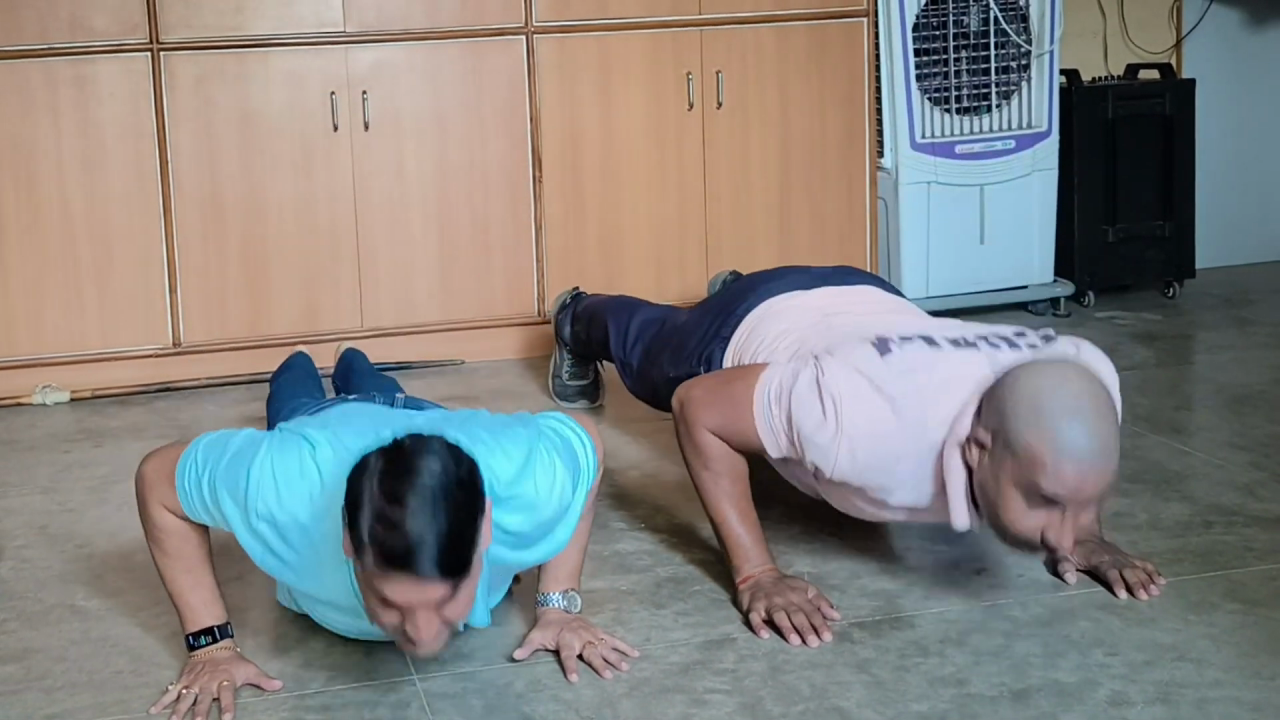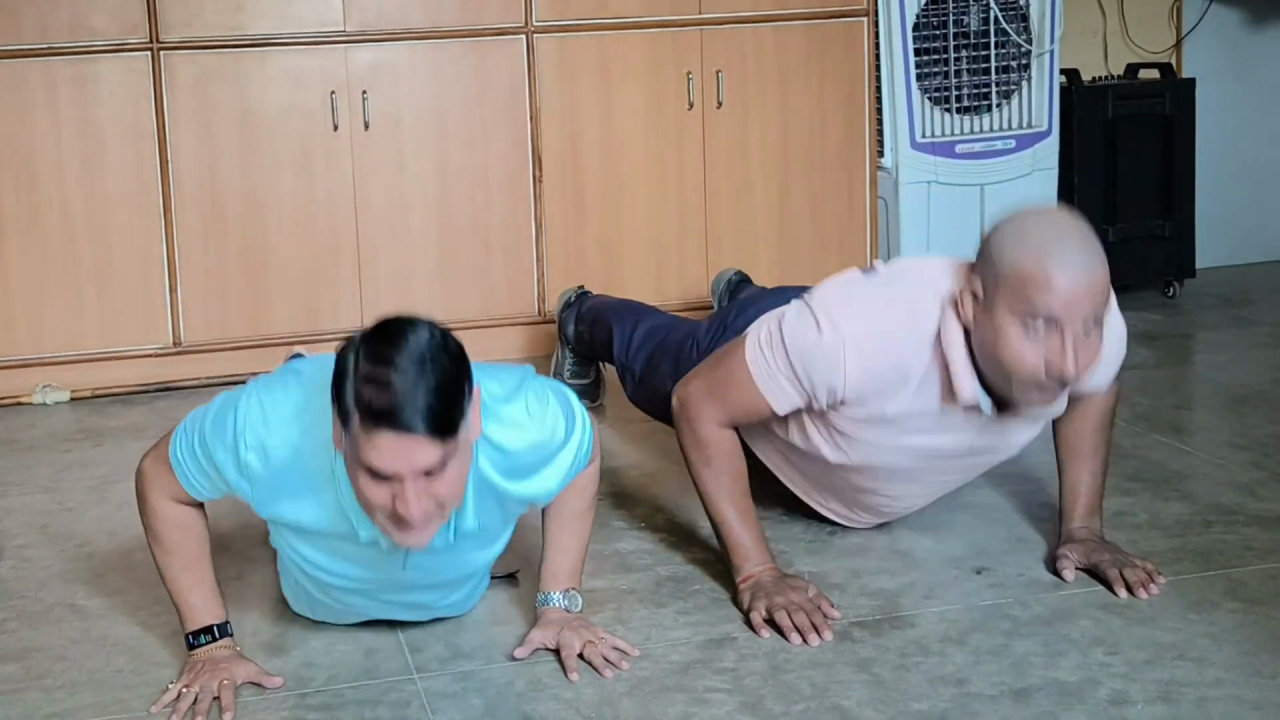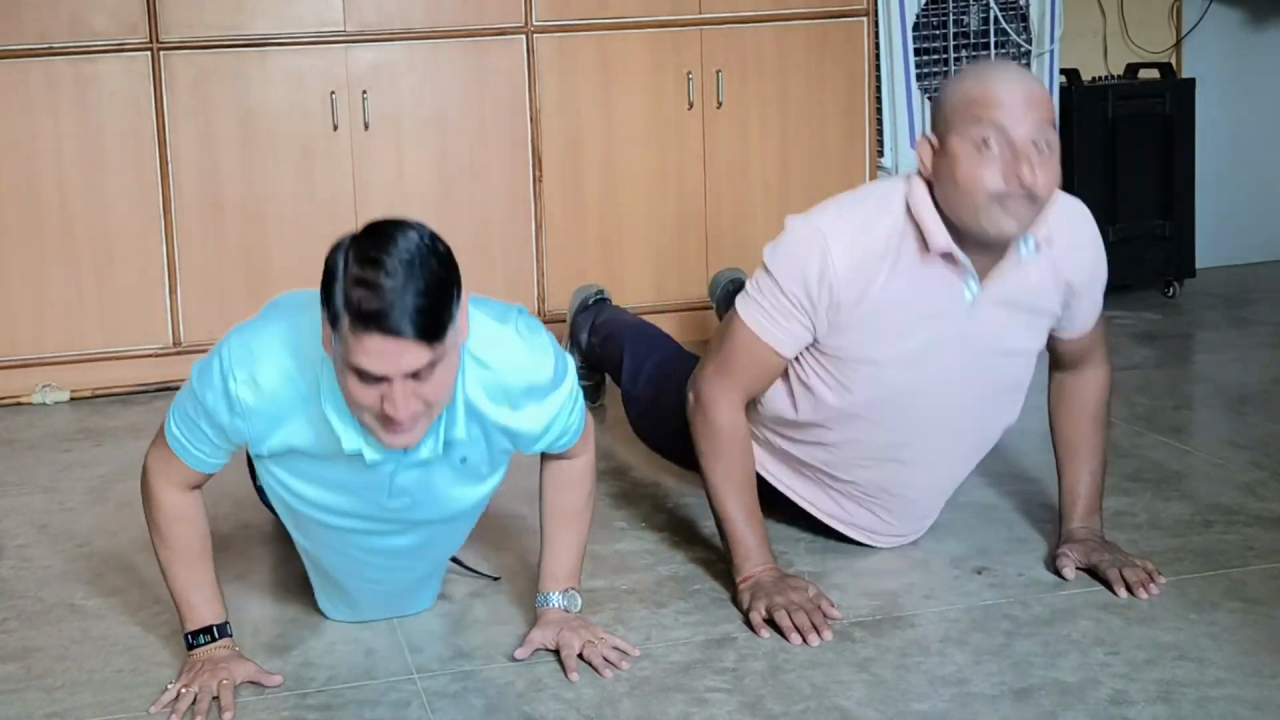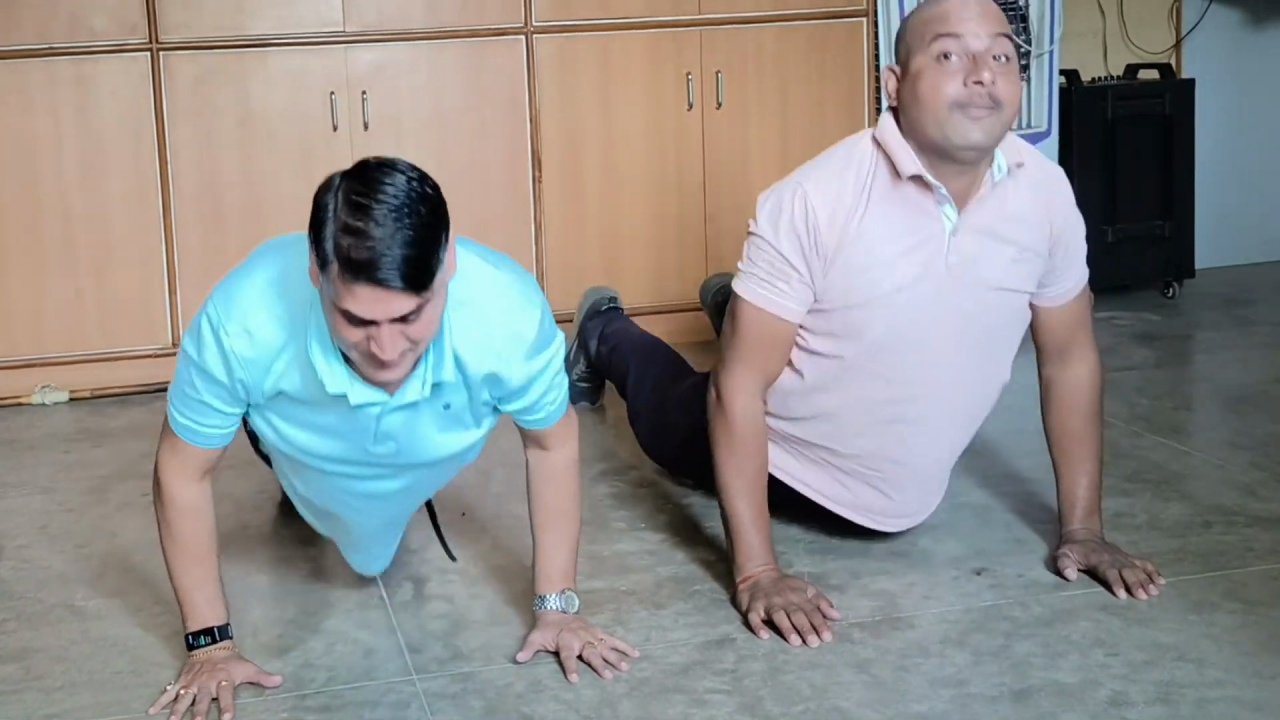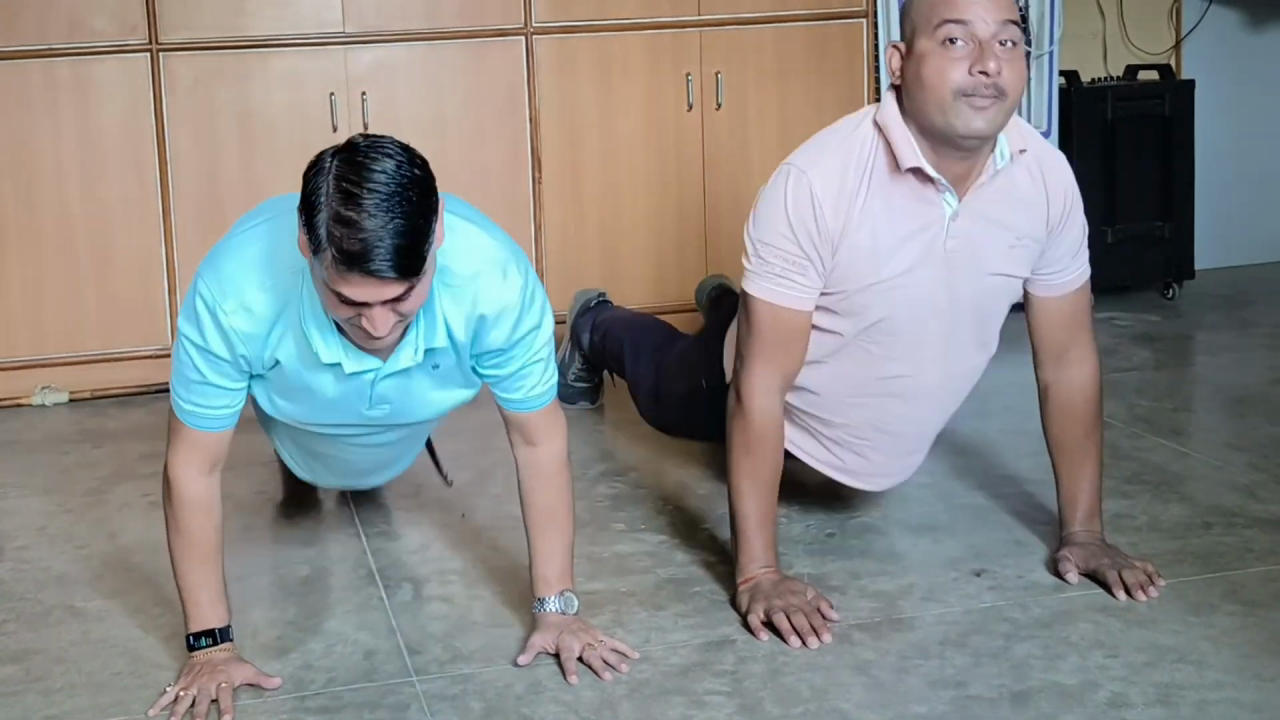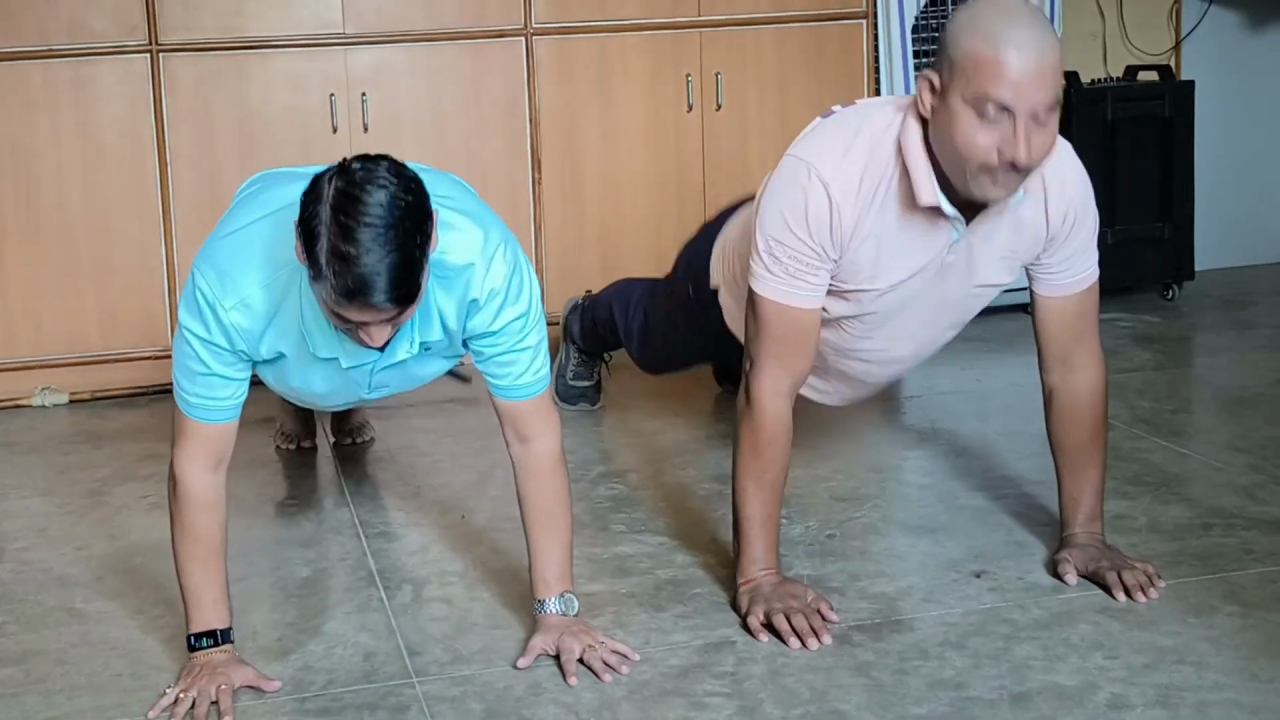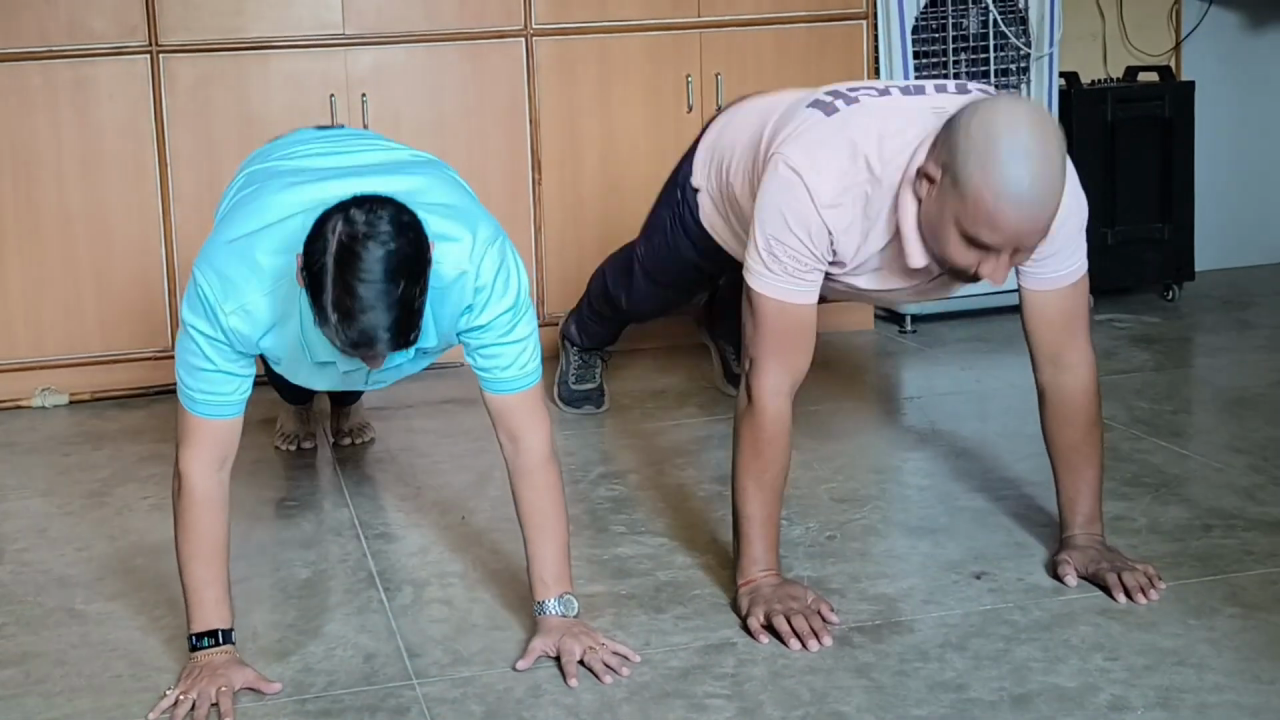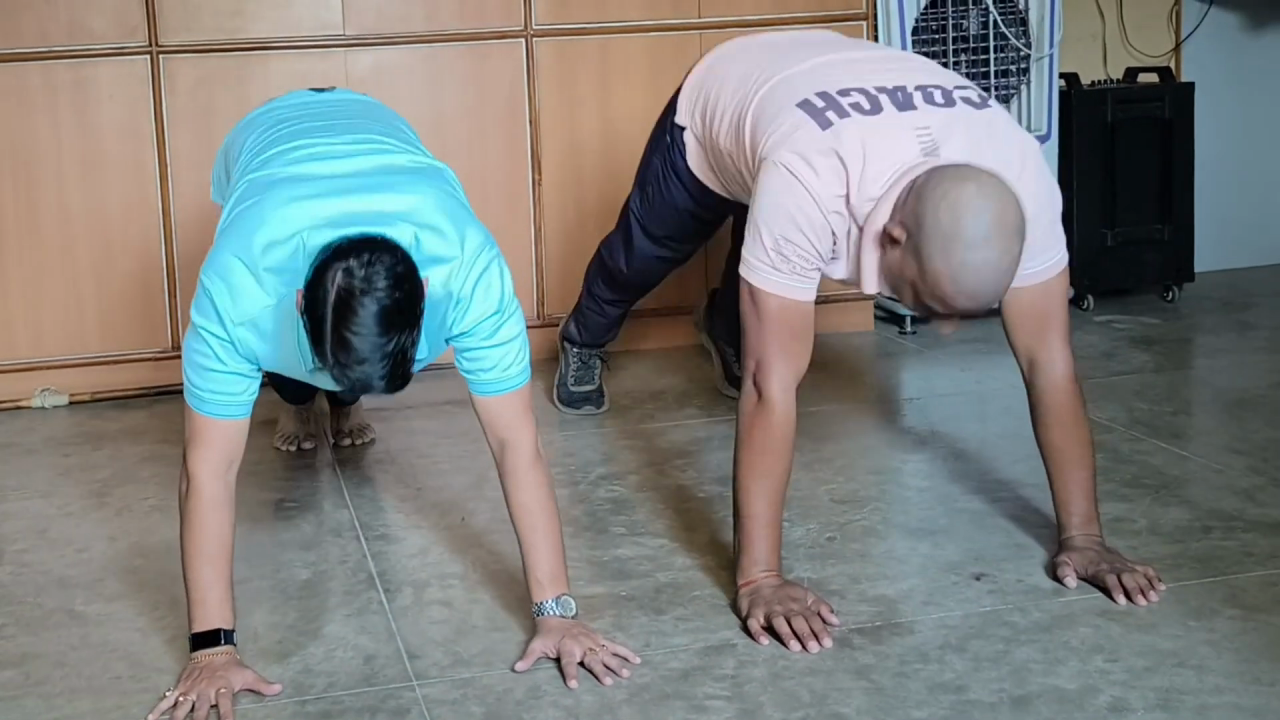
dt=0.1s
person 1, frame 1
left shoulder: (1093, 387)
right shoulder: (865, 427)
right elbow: (694, 407)
left wrist: (1088, 529)
right wrist: (754, 574)
right hip: (759, 333)
right knee: (648, 351)
left ankle: (734, 293)
right ankle: (580, 321)
person 1, frame 2
left shoulder: (1093, 325)
right shoulder: (856, 336)
right elbow: (694, 403)
left wrist: (1082, 527)
right wrist: (755, 571)
right knee: (657, 356)
left ankle: (740, 295)
right ankle: (585, 316)
person 1, frame 3
left shoulder: (1071, 237)
right shoulder: (831, 246)
left elbow: (1083, 367)
right elbow: (714, 399)
left wrist: (1083, 528)
right wrist: (755, 575)
right knee: (660, 409)
left ankle: (740, 298)
right ankle: (595, 329)
person 1, frame 4
left shoulder: (1044, 191)
right shoulder: (815, 199)
left elbow: (1069, 360)
right elbow: (740, 391)
left wrist: (1082, 529)
right wrist: (755, 572)
right knee: (672, 429)
left ankle: (732, 306)
right ankle: (601, 334)
person 1, frame 5
left shoulder: (1046, 177)
right shoulder: (817, 181)
left elbow: (1069, 363)
right elbow: (761, 387)
left wrist: (1083, 533)
right wrist: (757, 574)
right knee: (671, 384)
right ankle: (596, 329)
person 1, frame 6
left shoulder: (1060, 184)
right shoulder: (824, 177)
left elbow: (1074, 364)
right elbow: (769, 386)
left wrist: (1083, 525)
right wrist: (755, 568)
right knee: (662, 345)
right ankle: (589, 324)
person 1, frame 7
left shoulder: (1050, 198)
right shoulder: (817, 179)
left elbow: (1067, 367)
right elbow: (771, 389)
left wrist: (1084, 535)
right wrist: (759, 578)
right hip: (727, 188)
right knee: (646, 281)
left ankle: (727, 336)
right ankle: (584, 336)
person 1, frame 8
left shoulder: (1021, 183)
right shoulder: (811, 189)
left elbow: (1050, 364)
right elbow: (772, 387)
left wrist: (1082, 537)
right wrist: (759, 580)
left knee: (767, 277)
right knee: (644, 256)
left ankle: (725, 331)
right ankle: (583, 342)
person 2, frame 1
left shoulder: (534, 487)
right shoulder: (281, 495)
left elbow: (585, 439)
right elbow: (154, 481)
left wrist: (559, 603)
right wrist: (210, 642)
left ankle: (352, 376)
right ankle: (298, 375)
person 2, frame 2
left shoulder: (529, 423)
right shoulder: (266, 431)
left elbow: (584, 458)
right elbow: (156, 477)
left wrist: (559, 603)
right wrist: (209, 639)
right ankle: (296, 380)
person 2, frame 3
left shoulder: (520, 361)
right shoulder: (252, 371)
left elbow: (575, 452)
right elbow: (168, 482)
left wrist: (558, 602)
right wrist: (208, 639)
person 2, frame 4
left shoulder: (507, 308)
right shoulder: (241, 318)
left elbow: (555, 445)
right elbow: (182, 475)
left wrist: (557, 605)
right wrist: (210, 640)
person 2, frame 5
left shoulder: (494, 272)
right shoulder: (233, 287)
left elbow: (539, 440)
right elbow: (193, 470)
left wrist: (556, 606)
right wrist: (210, 641)
right knee: (309, 461)
person 2, frame 6
left shoulder: (485, 259)
right shoulder: (231, 278)
left elbow: (534, 441)
right elbow: (199, 470)
left wrist: (557, 609)
right wrist: (210, 646)
left ankle: (348, 405)
right ankle: (302, 406)
person 2, frame 7
left shoulder: (476, 255)
right shoulder: (233, 277)
left elbow: (527, 438)
right elbow: (202, 466)
left wrist: (557, 609)
right wrist: (211, 645)
right knee: (294, 369)
left ankle: (346, 403)
right ankle: (297, 404)
person 2, frame 8
left shoulder: (464, 264)
right shoulder: (246, 282)
left elbow: (516, 446)
right elbow: (208, 471)
left wrist: (555, 611)
right wrist: (212, 646)
right knee: (285, 361)
left ankle: (341, 403)
right ankle: (297, 402)
